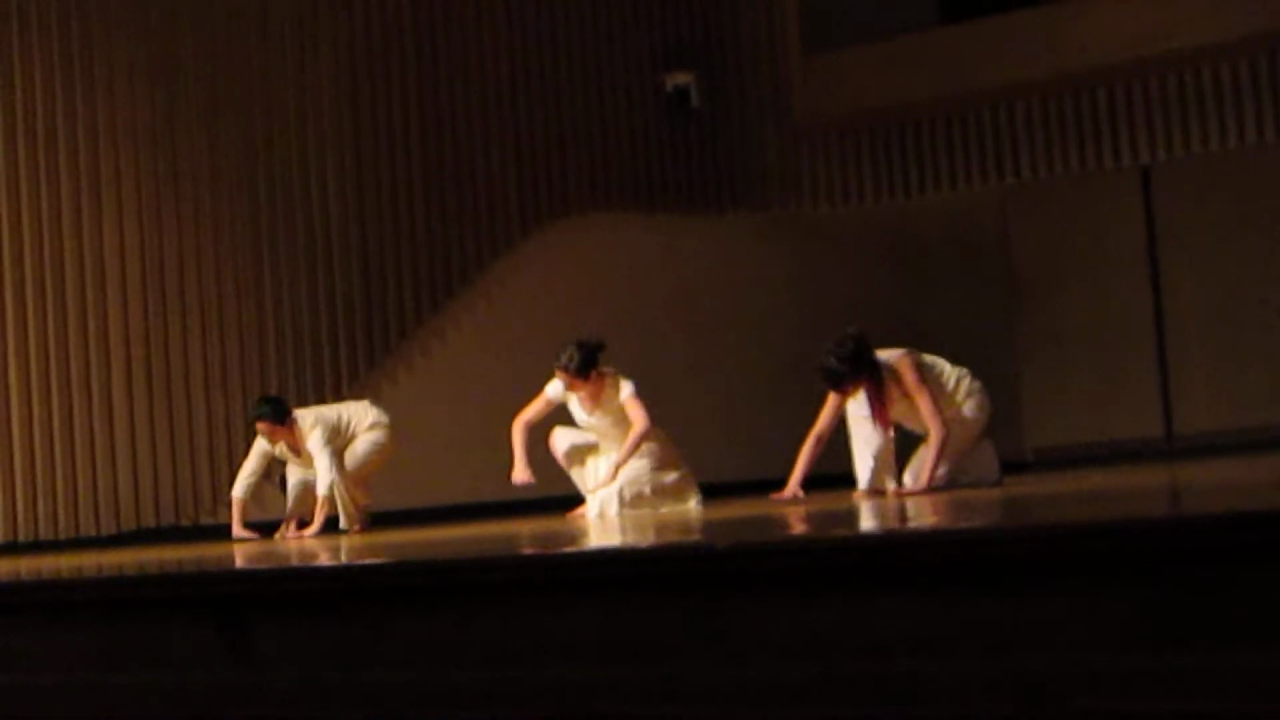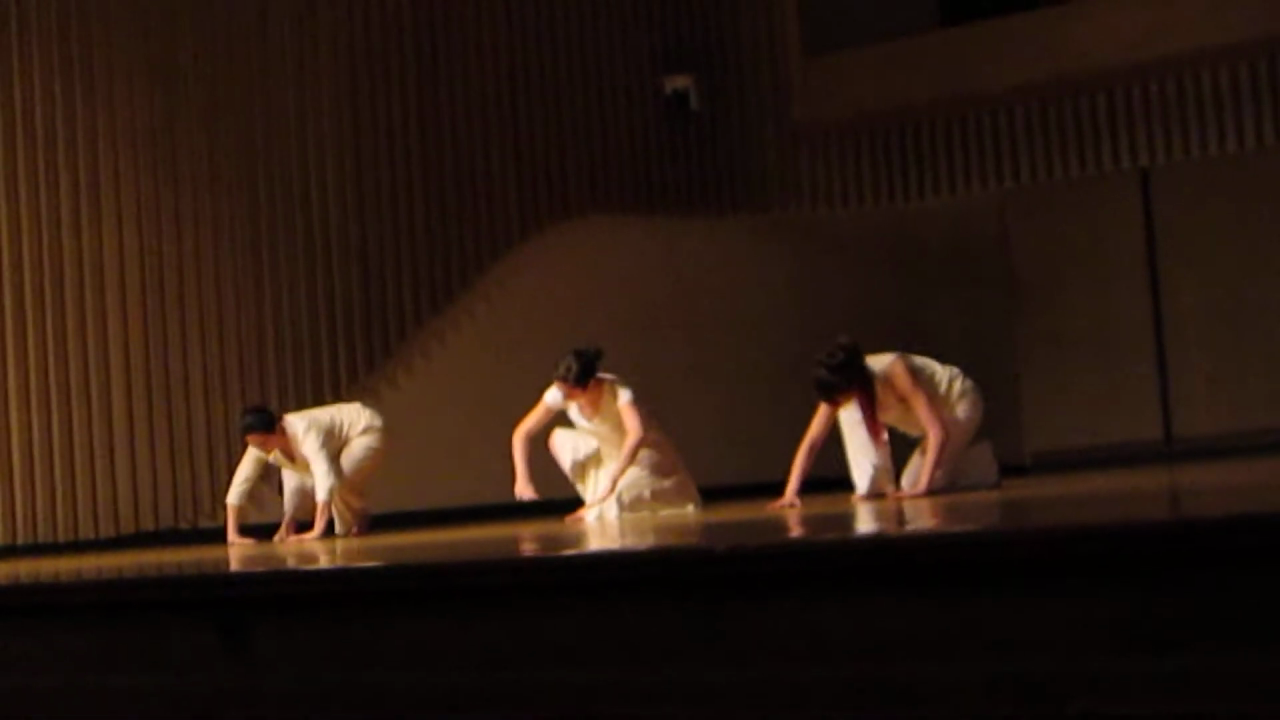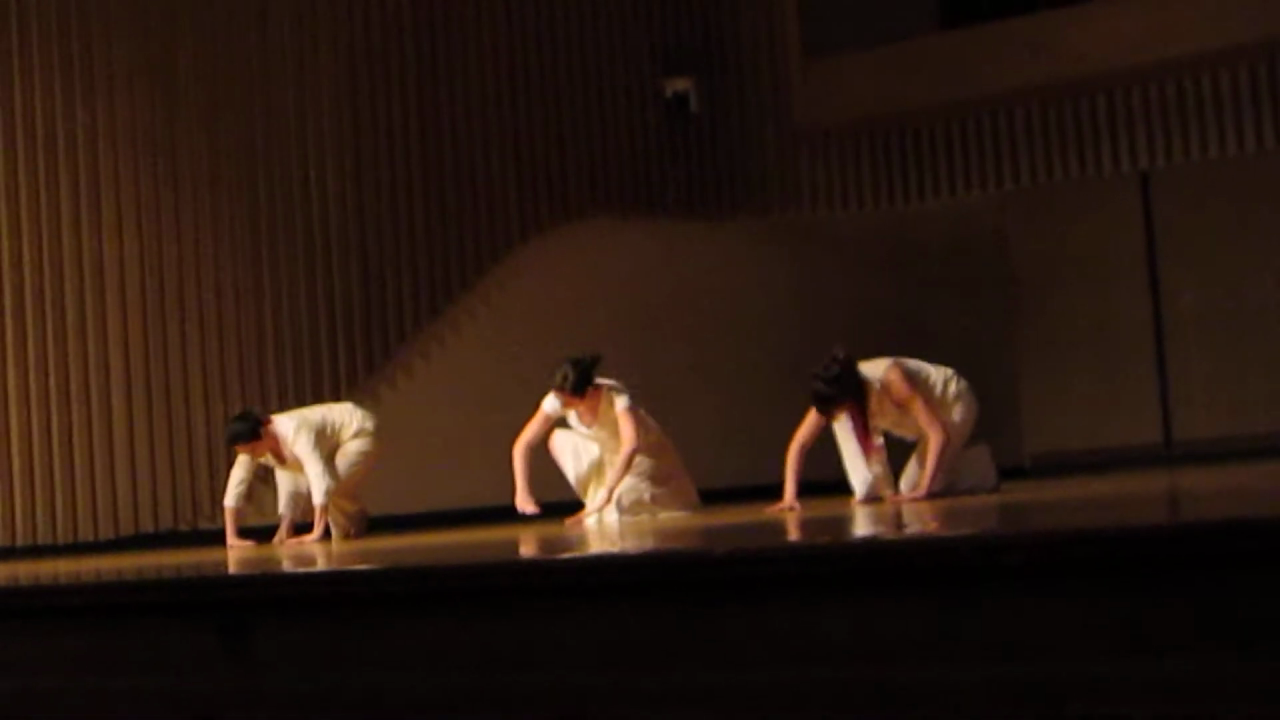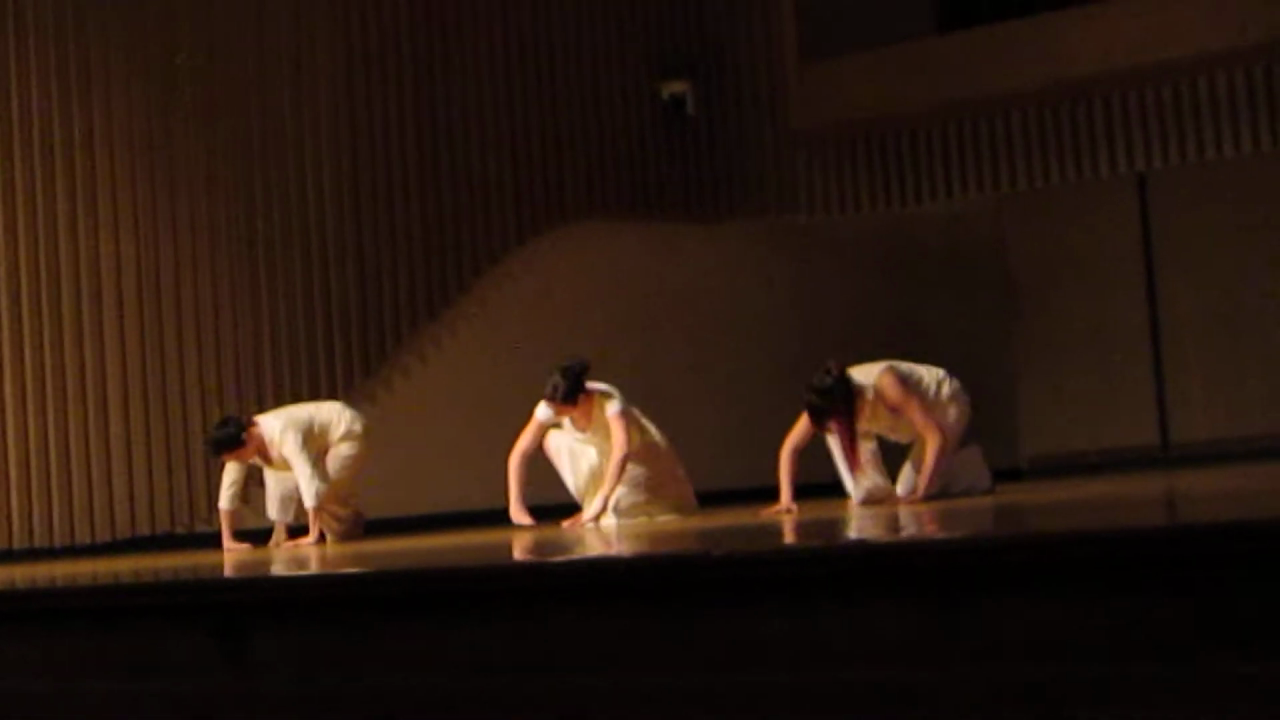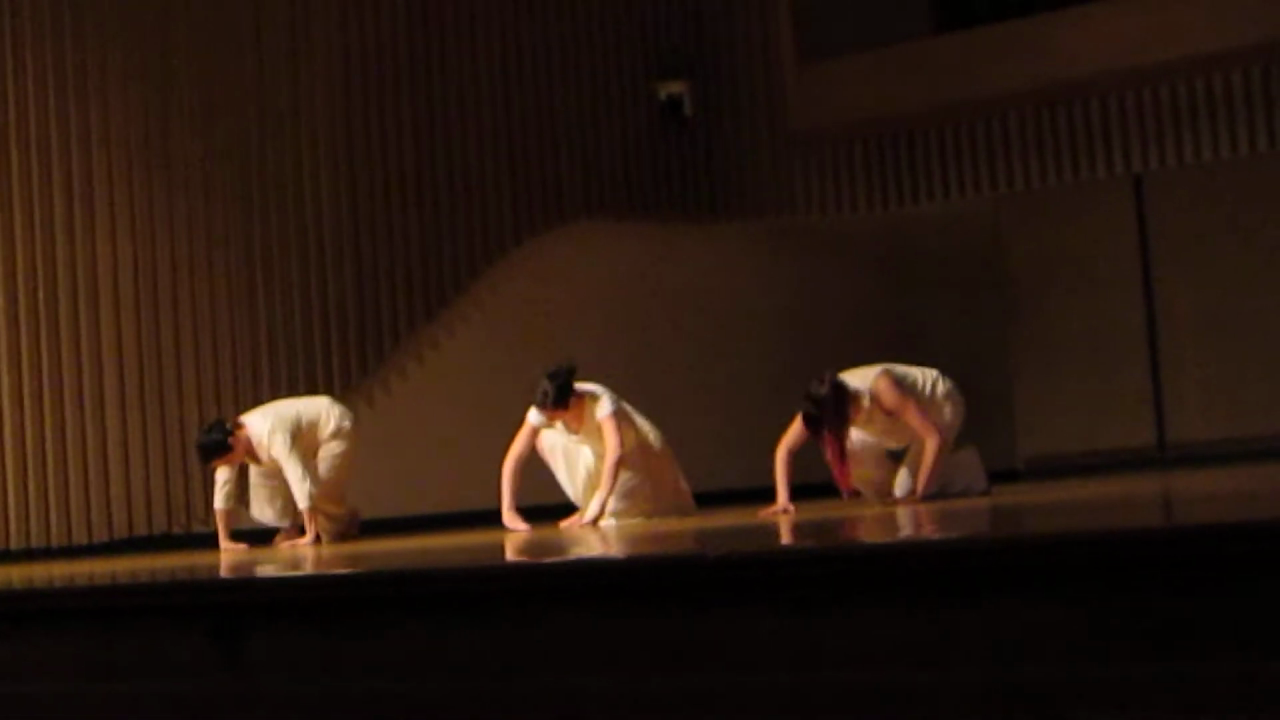
dt=0.2s
person 1, frame 1
left shoulder: (902, 368)
right shoulder: (848, 380)
left elbow: (939, 429)
right elbow: (819, 433)
left wrist: (923, 482)
right wrist: (793, 484)
left hip: (966, 403)
right hip: (933, 406)
left knee: (913, 481)
right knee: (858, 406)
left ankle: (981, 462)
right ankle: (879, 484)
person 1, frame 2
left shoulder: (895, 373)
right shoulder: (842, 388)
left elbow: (937, 432)
right elbow: (811, 441)
left wrist: (922, 485)
right wrist: (791, 492)
left hip: (959, 402)
left knee: (911, 485)
right knee: (850, 413)
left ankle: (979, 464)
right ankle: (877, 487)
person 1, frame 3
left shoulder: (891, 380)
right shoulder: (837, 395)
left elbow: (939, 435)
right elbow: (798, 444)
left wrist: (923, 489)
right wrist: (789, 496)
left hip: (954, 402)
right hip: (909, 418)
left knee: (910, 488)
right knee: (845, 421)
left ankle: (978, 467)
right ankle: (876, 489)
person 1, frame 4
left shoulder: (885, 386)
right shoulder: (830, 400)
left elbow: (936, 437)
right elbow: (790, 447)
left wrist: (920, 492)
right wrist: (786, 499)
left hip: (947, 402)
right hip: (905, 416)
left knee: (907, 491)
right knee: (835, 430)
left ankle: (970, 467)
right ankle: (875, 493)
person 1, frame 5
left shoulder: (881, 390)
right shoulder: (826, 404)
left elbow: (934, 438)
right elbow: (784, 449)
left wrist: (918, 492)
right wrist: (783, 499)
left hip: (942, 402)
right hip: (900, 416)
left knee: (906, 492)
left ankle: (966, 470)
right ankle: (884, 486)
person 2, frame 1
left shoulder: (620, 386)
right shoulder: (560, 387)
left elbow: (643, 425)
right elbow: (521, 422)
left wrist: (615, 467)
right wrist: (520, 464)
left hip: (642, 450)
right hip: (606, 450)
left knee: (609, 501)
right knee: (558, 437)
right ankle: (595, 497)
person 2, frame 2
left shoulder: (617, 392)
right shoulder: (559, 393)
left elbow: (637, 434)
right elbow: (521, 433)
left wrist: (612, 480)
right wrist: (522, 479)
left hip: (643, 454)
right hip: (606, 451)
left knee: (610, 506)
right knee: (558, 438)
right ankle: (594, 501)
person 2, frame 3
left shoulder: (615, 397)
right shoulder: (557, 400)
left elbow: (631, 444)
right elbow: (522, 444)
left wrist: (607, 491)
right wrist: (522, 492)
left hip: (644, 456)
right hip: (607, 453)
left knee: (611, 509)
right knee: (557, 439)
right ankle: (592, 505)
person 2, frame 4
left shoulder: (608, 401)
right shoulder: (550, 407)
left elbow: (622, 450)
right elbow: (518, 454)
left wrist: (602, 500)
right wrist: (516, 505)
left hip: (641, 458)
right hip: (602, 453)
left knee: (609, 513)
right knee: (552, 440)
right ankle: (590, 506)
person 2, frame 5
left shoulder: (600, 402)
right shoulder: (542, 410)
left elbow: (615, 453)
right elbow: (513, 459)
left wrist: (599, 505)
right wrist: (508, 511)
left hip: (638, 454)
right hip: (597, 451)
left knee: (606, 515)
right knee: (544, 439)
right ankle: (587, 509)
person 3, frame 1
left shoulder: (312, 428)
right shoulder: (266, 440)
left elbow: (326, 475)
right elbow: (245, 477)
left wrist: (315, 526)
right wrist: (237, 526)
left hip: (372, 428)
right hip: (341, 438)
left knee: (340, 474)
left ankle: (359, 522)
right ankle: (291, 522)
person 3, frame 2
left shoulder: (305, 433)
right shoulder: (259, 446)
left elbow: (325, 479)
right elbow: (239, 483)
left wrist: (317, 531)
right wrist: (232, 534)
left hip: (365, 431)
right hip: (336, 440)
left knee: (336, 481)
left ankle: (357, 525)
right ankle: (288, 526)
person 3, frame 3
left shoulder: (295, 433)
right shoulder: (251, 445)
left elbow: (320, 479)
right elbow: (235, 485)
left wrist: (317, 533)
right wrist: (231, 536)
left hip: (358, 432)
right hip: (329, 439)
left knee: (331, 487)
left ankle: (355, 526)
right ankle: (285, 527)
person 3, frame 4
left shoulder: (283, 434)
right shoulder: (240, 445)
left elbow: (308, 479)
right elbow: (228, 486)
left wrist: (313, 536)
right wrist: (227, 540)
left hip: (346, 432)
right hip: (317, 438)
left knee: (322, 492)
left ankle: (352, 525)
right ankle: (280, 530)
person 3, frame 5
left shoulder: (271, 434)
right shoulder: (230, 443)
left elbow: (300, 480)
right elbow: (222, 487)
left wrist: (310, 536)
right wrist: (224, 540)
left hip: (333, 426)
right hip: (306, 432)
left knee: (317, 492)
right knee: (263, 473)
left ankle: (347, 524)
right ankle: (288, 528)
